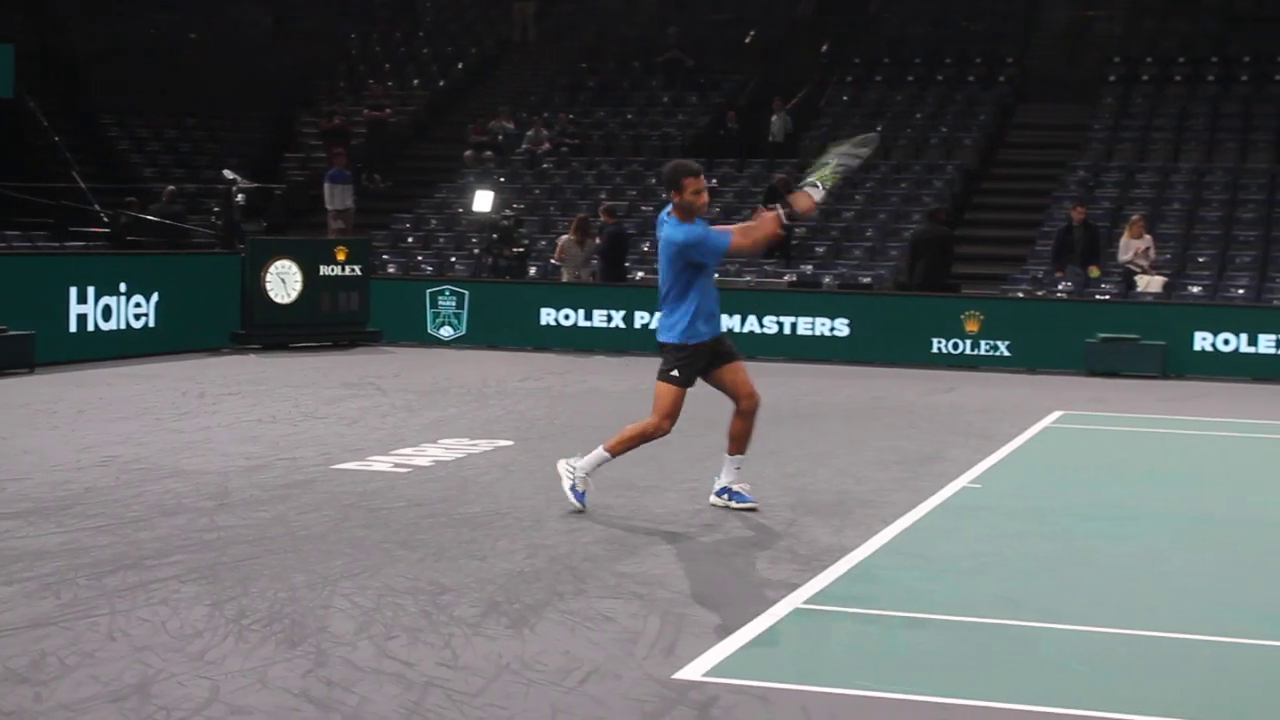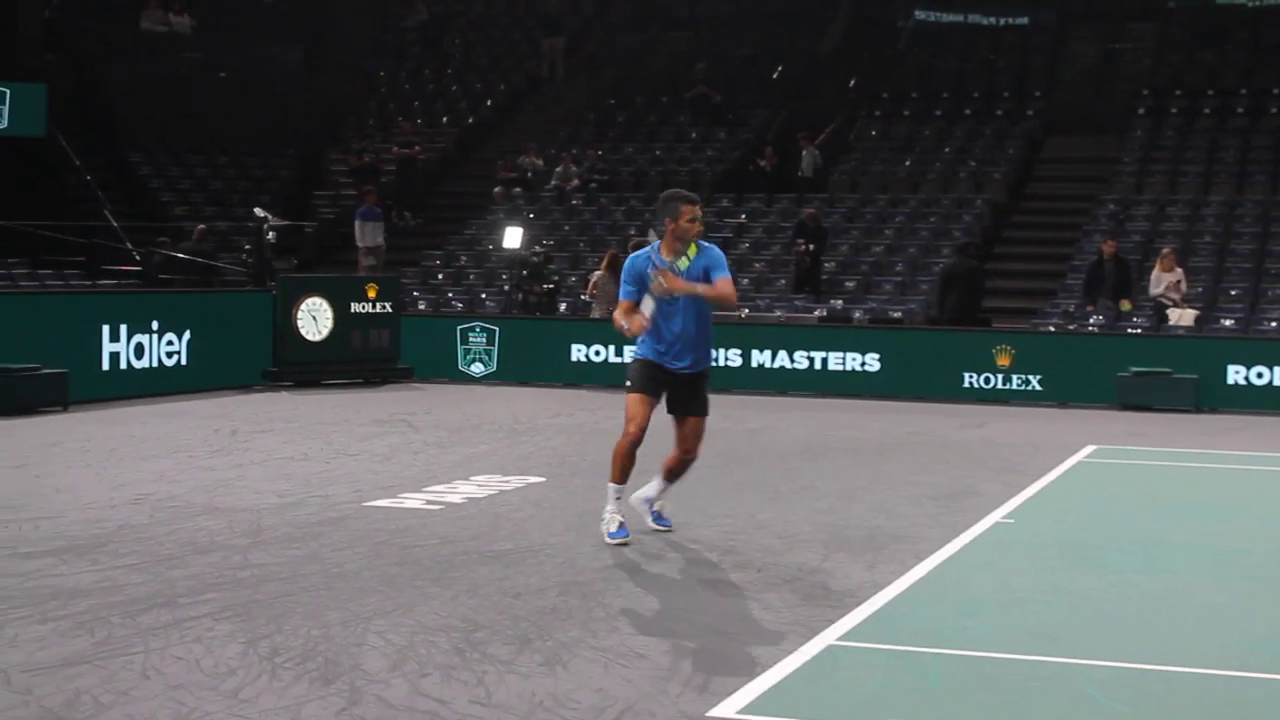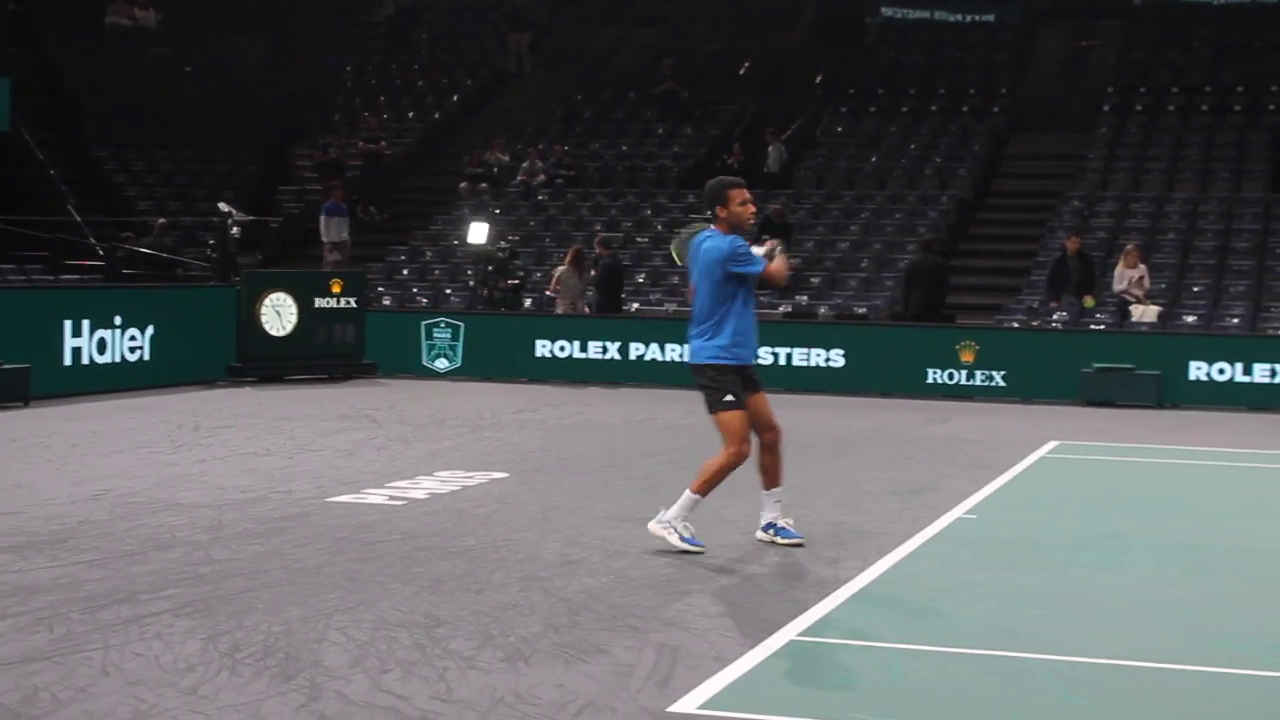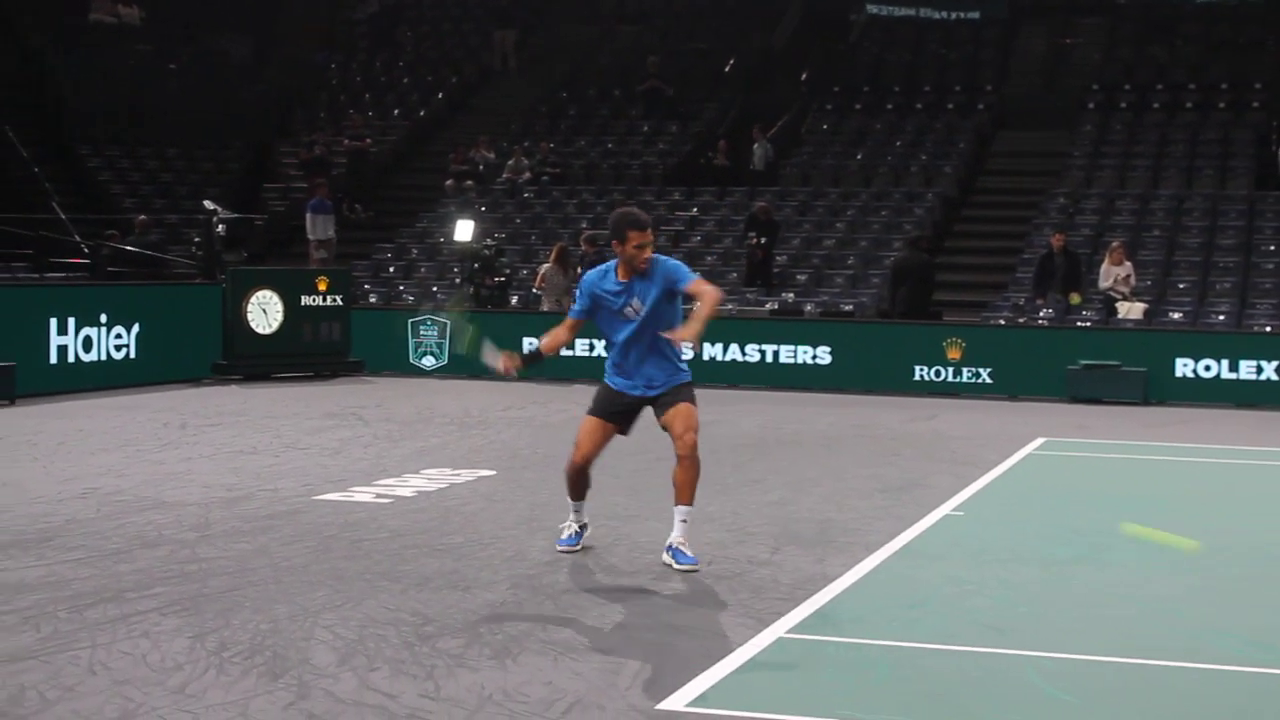
dt=1s
person 1, frame 1
left shoulder: (675, 216)
right shoulder: (683, 235)
left elbow: (729, 238)
right elbow: (744, 245)
left wrist: (763, 220)
right wrist: (787, 213)
left hip: (707, 333)
right hip: (682, 338)
left knee: (748, 401)
right knee: (660, 422)
left ankle: (727, 486)
right ankle: (579, 469)
person 1, frame 2
left shoulder: (708, 254)
right shoulder: (638, 260)
left elbow: (729, 297)
right elbow: (623, 311)
left wrist: (687, 286)
right wrist: (627, 323)
left hip: (693, 365)
right hip: (650, 358)
left knee: (687, 452)
right knee: (632, 433)
left ankle: (650, 496)
right ankle: (613, 513)
person 1, frame 3
left shoulder: (705, 241)
right shoulder: (730, 247)
right elbow: (778, 276)
right wrist: (778, 256)
left hip: (731, 359)
right hip: (717, 360)
left knee: (770, 433)
right knee: (736, 449)
left ankle: (771, 522)
right ankle: (670, 520)
person 1, frame 4
left shoulder: (668, 269)
right shoulder: (596, 282)
left elbow: (710, 294)
right elbow: (567, 330)
left wrist: (694, 324)
right wrist: (526, 358)
left hip: (669, 381)
right hip: (620, 384)
left knee: (687, 445)
right knee: (579, 460)
left ankle: (678, 540)
right ankle: (577, 520)
